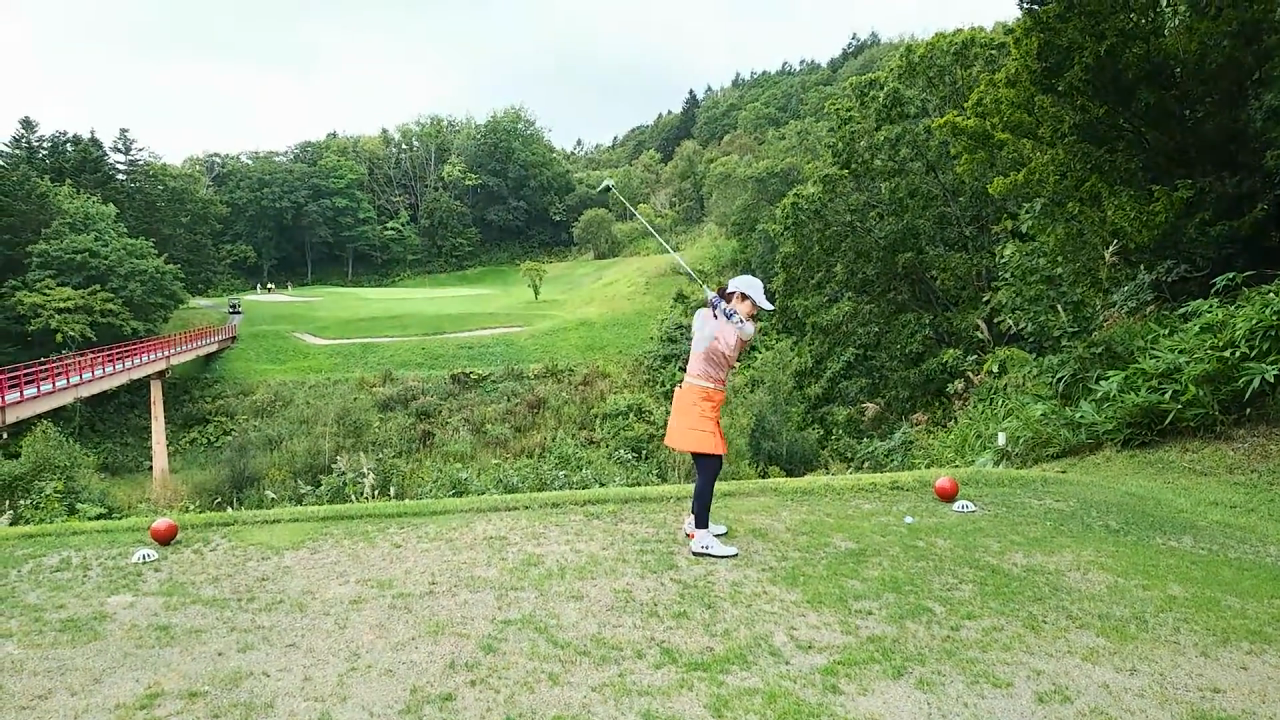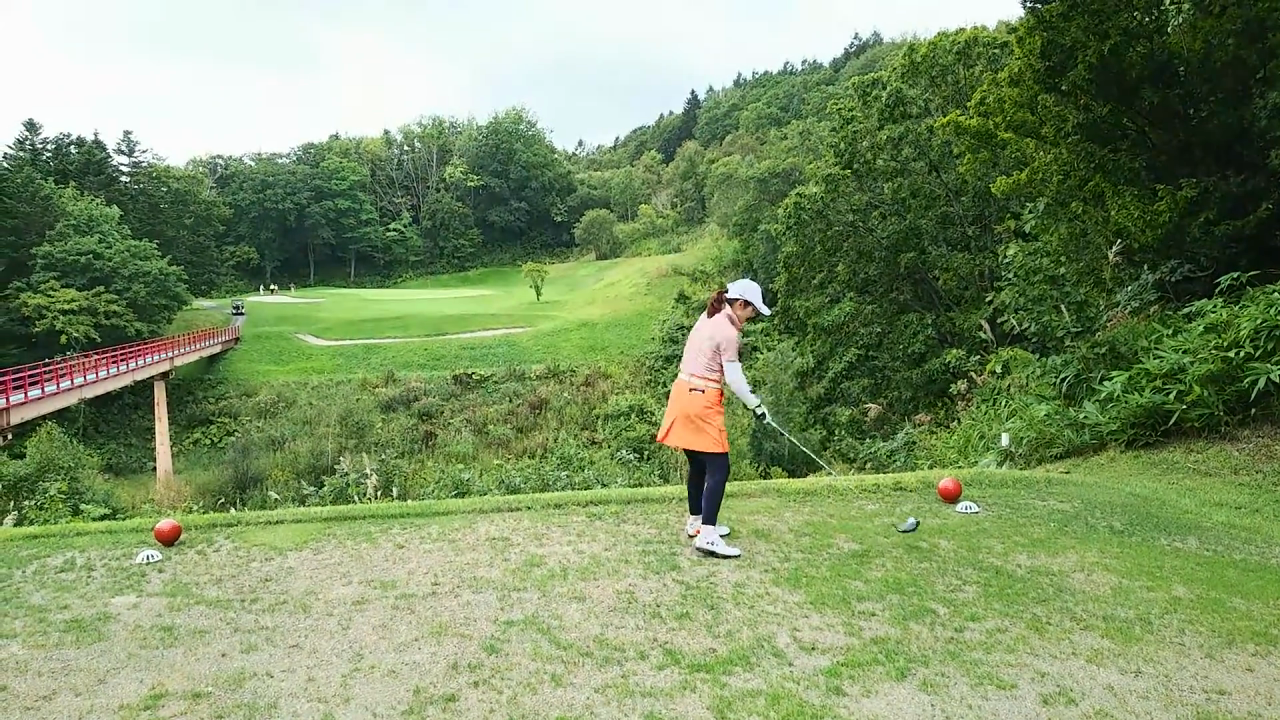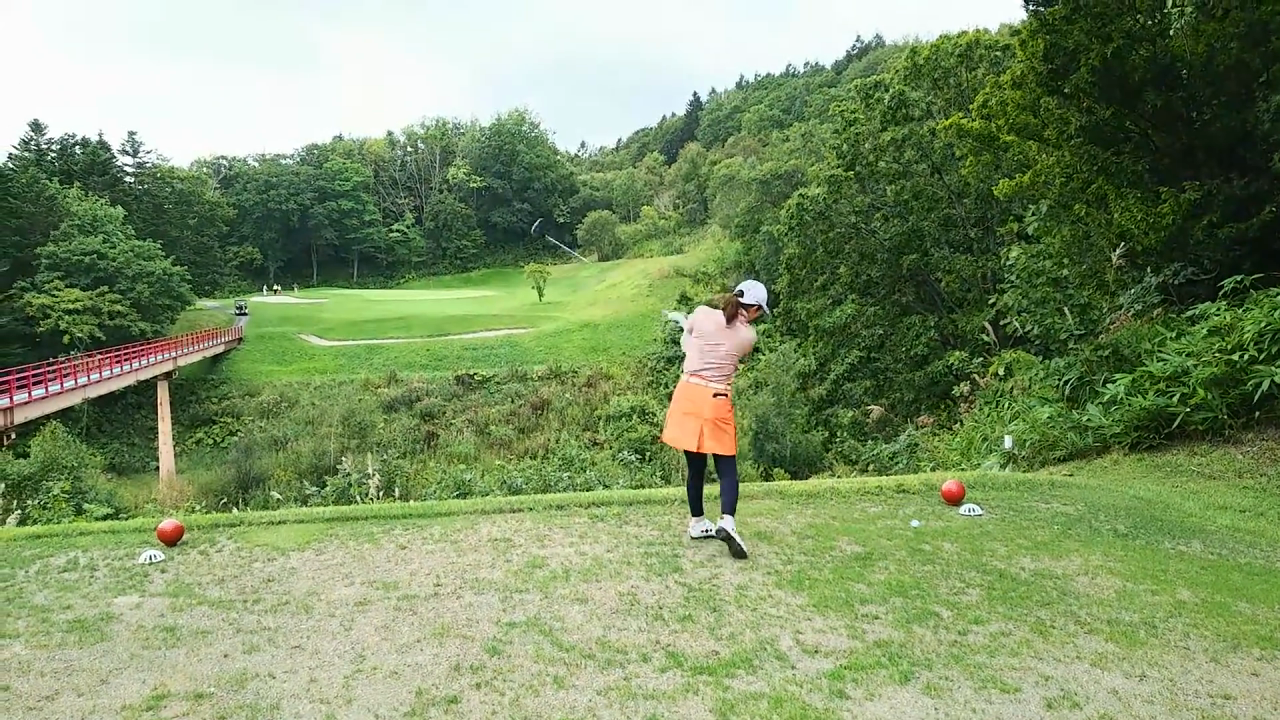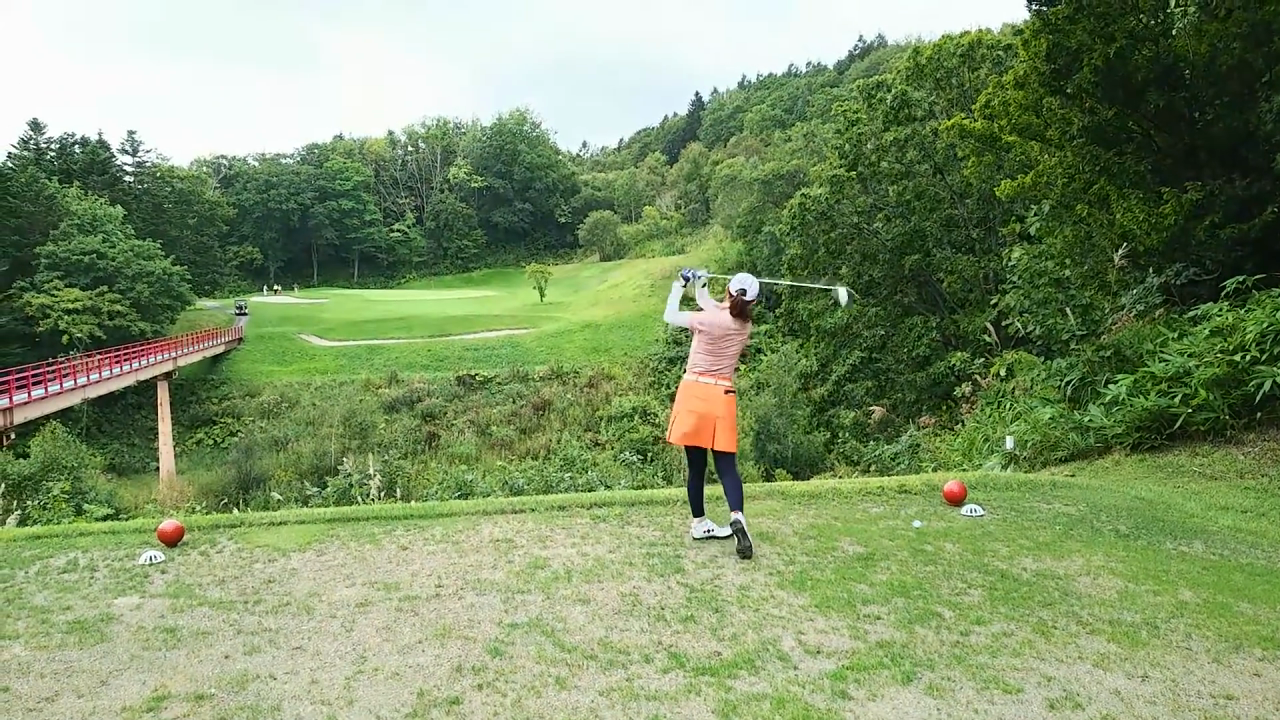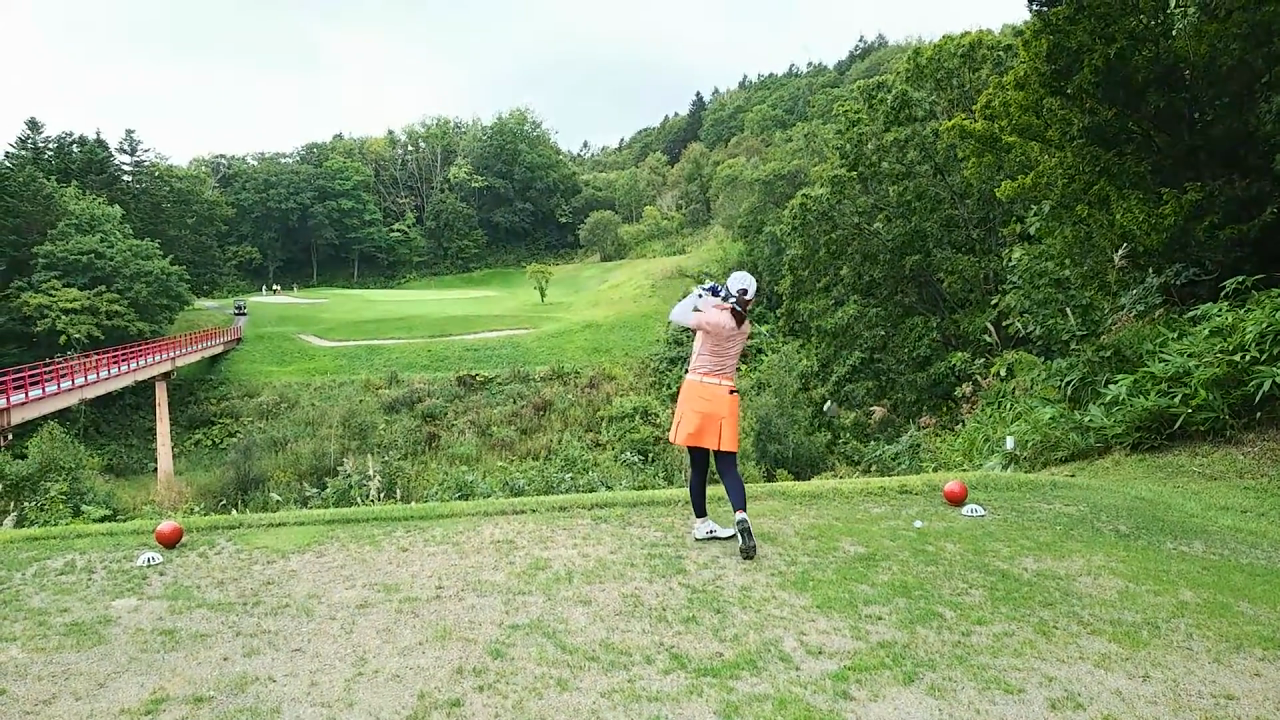
dt=0.2s
person 1, frame 1
left shoulder: (746, 327)
right shoulder: (706, 315)
left elbow: (745, 330)
right elbow: (701, 346)
left wrist: (732, 317)
right wrist: (719, 316)
left hip: (712, 400)
right hip: (696, 397)
left knee: (711, 466)
right knee: (708, 467)
left ankle: (695, 521)
right ankle: (701, 538)
person 1, frame 2
left shoulder: (717, 319)
right shoulder: (727, 331)
right elbow: (733, 379)
left wrist: (748, 391)
right wrist: (754, 404)
left hip: (686, 393)
right hip: (703, 399)
left knee: (699, 464)
right knee: (719, 467)
left ankle: (696, 522)
right ankle: (706, 535)
person 1, frame 3
left shoulder: (701, 314)
right shoulder: (748, 337)
left elbow: (686, 345)
left wrist: (686, 323)
left hip: (687, 395)
right hip: (716, 402)
left knee: (695, 466)
right knee: (727, 469)
left ankle: (698, 523)
right ankle: (726, 522)
person 1, frame 4
left shoulder: (710, 319)
right shoulder: (745, 327)
left elbow: (670, 317)
left wrist: (680, 285)
right wrist: (699, 284)
left hip: (692, 393)
right hip: (721, 398)
left knee: (696, 465)
right knee: (726, 467)
left ankle: (699, 524)
right ankle: (737, 516)
person 1, frame 5
left shoulder: (715, 320)
right shoulder: (743, 325)
left elbow: (676, 316)
right elbow: (709, 306)
left wrist: (700, 291)
right wrist: (705, 295)
left hip: (697, 393)
right hip: (724, 397)
left knee: (698, 465)
right knee: (727, 466)
left ankle: (702, 524)
right ankle: (741, 515)
